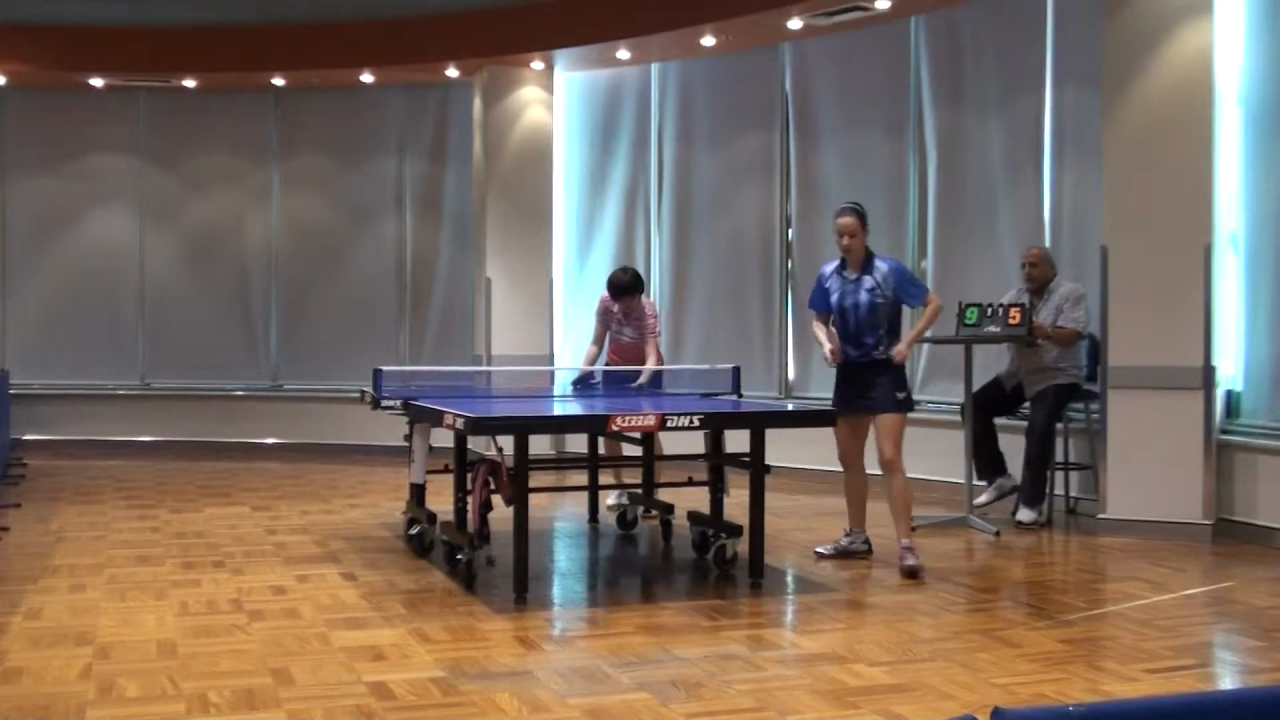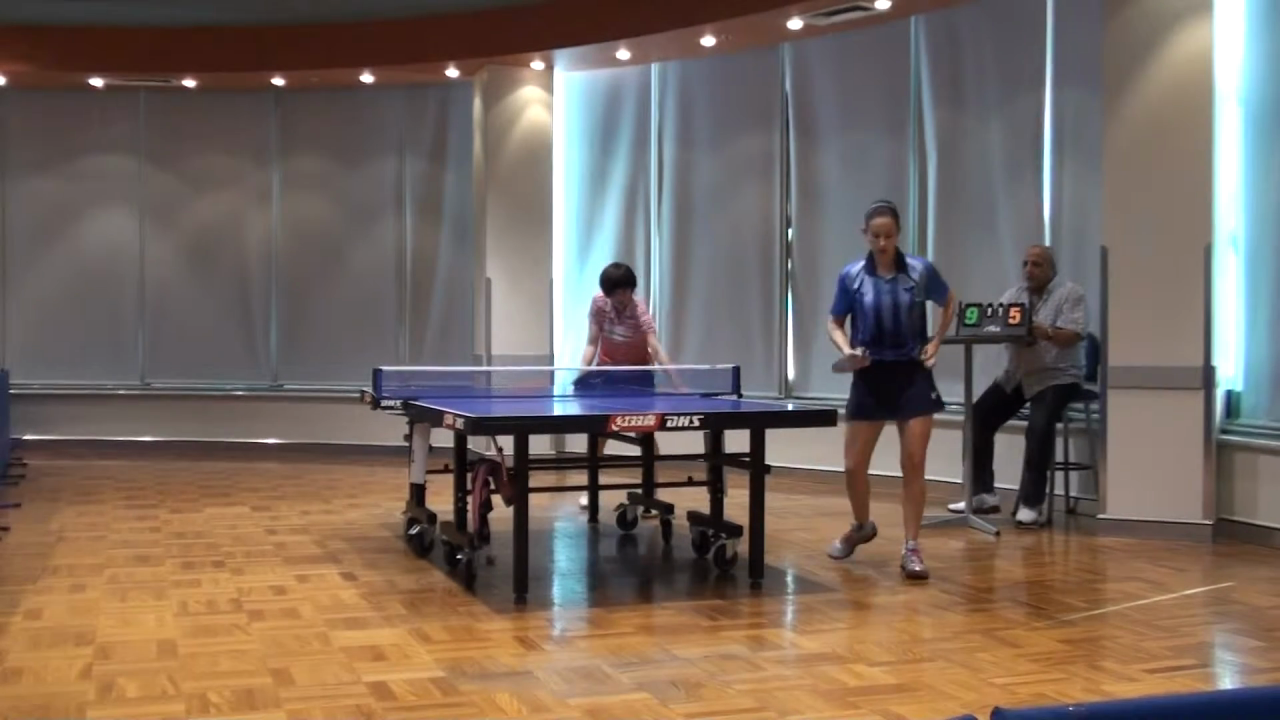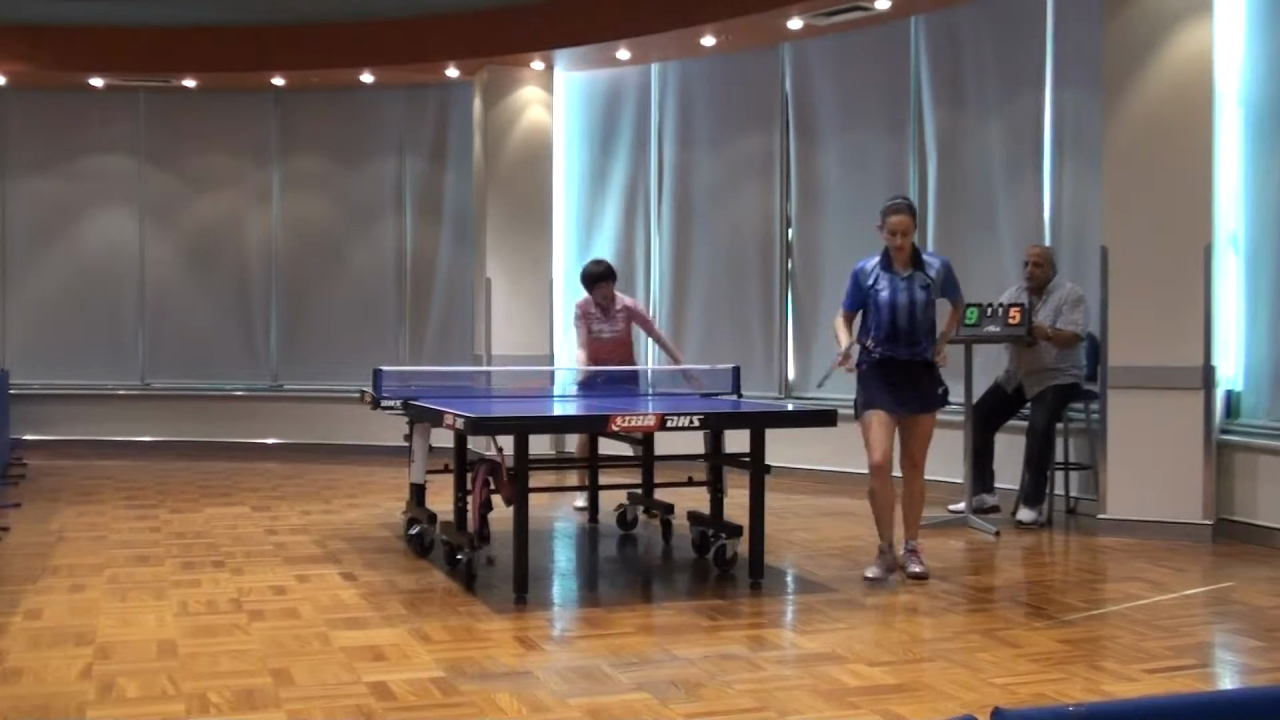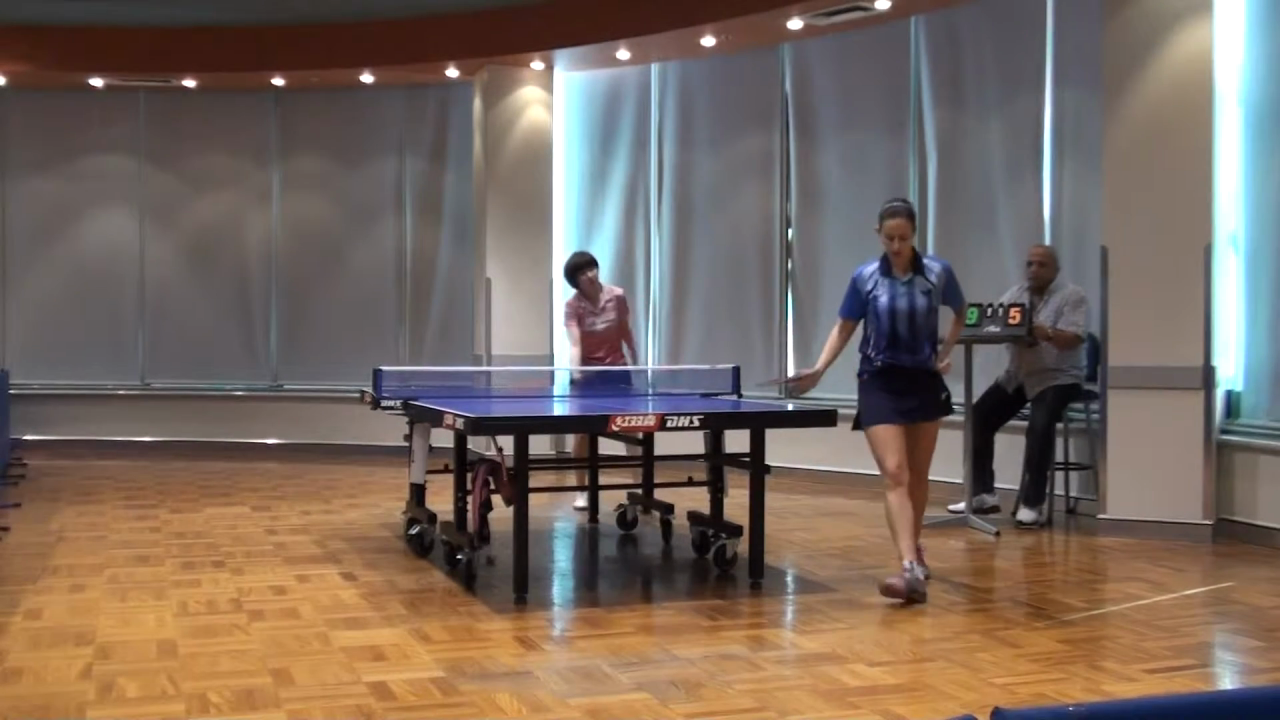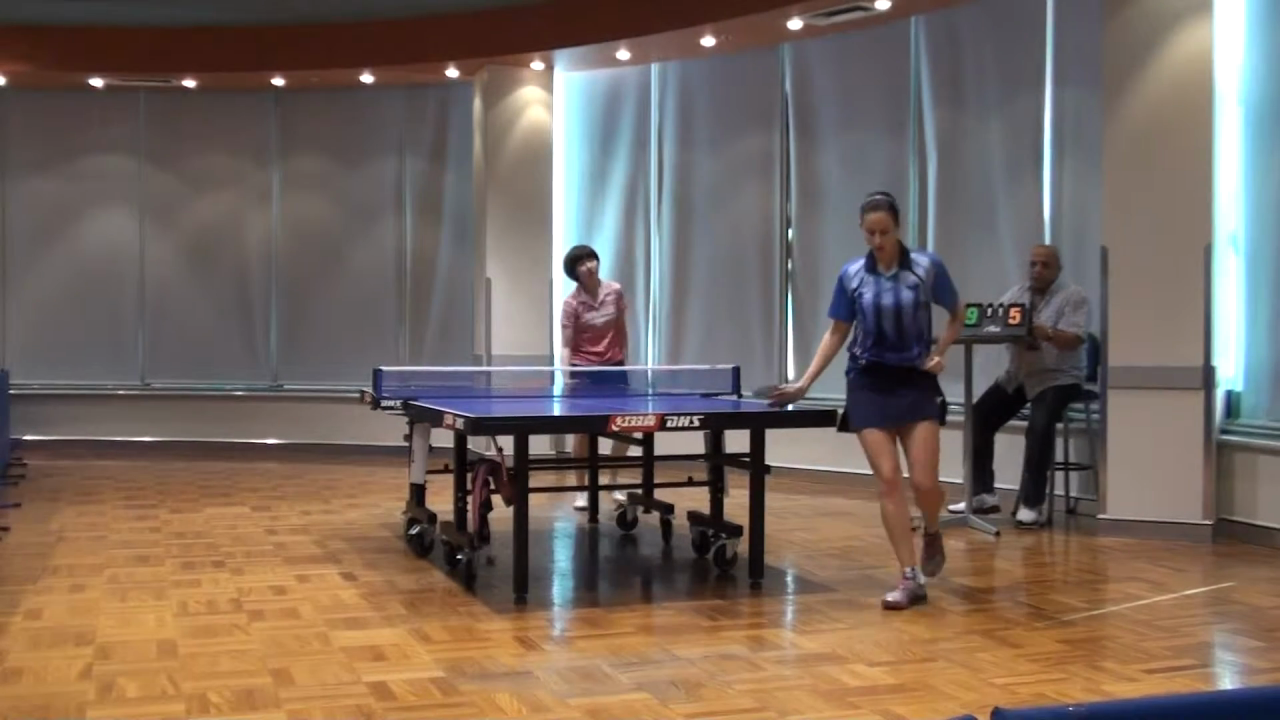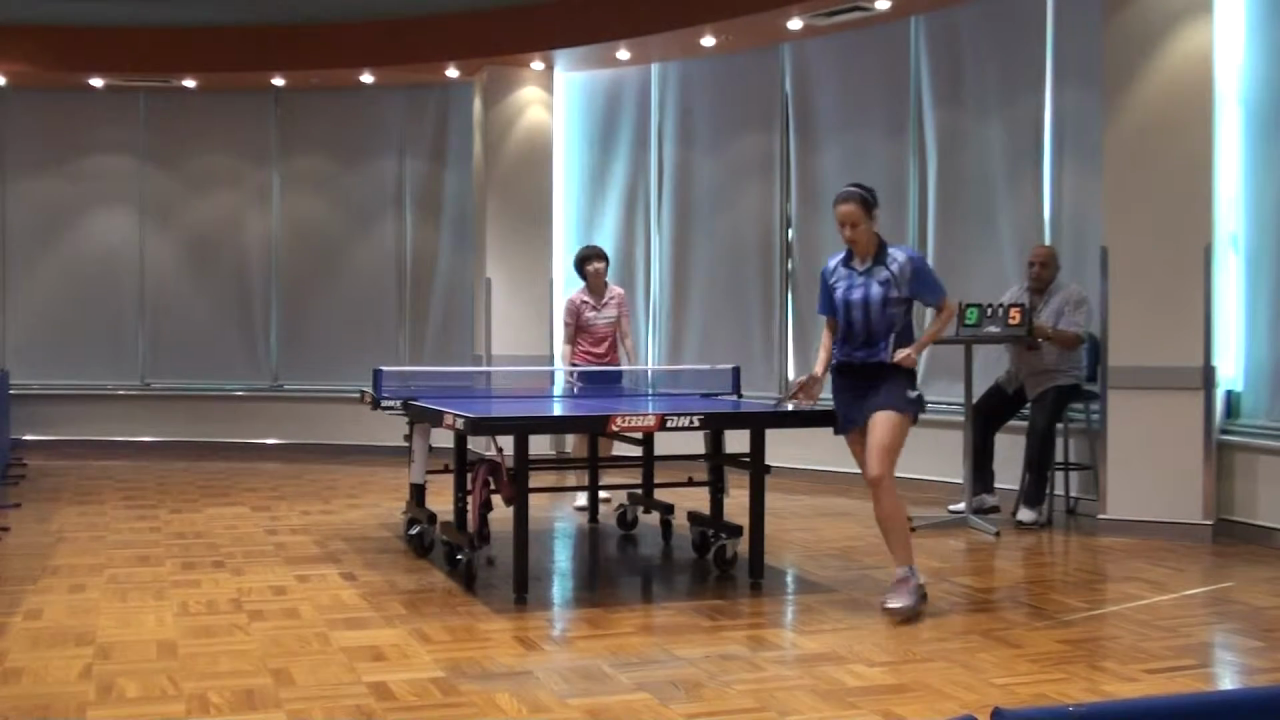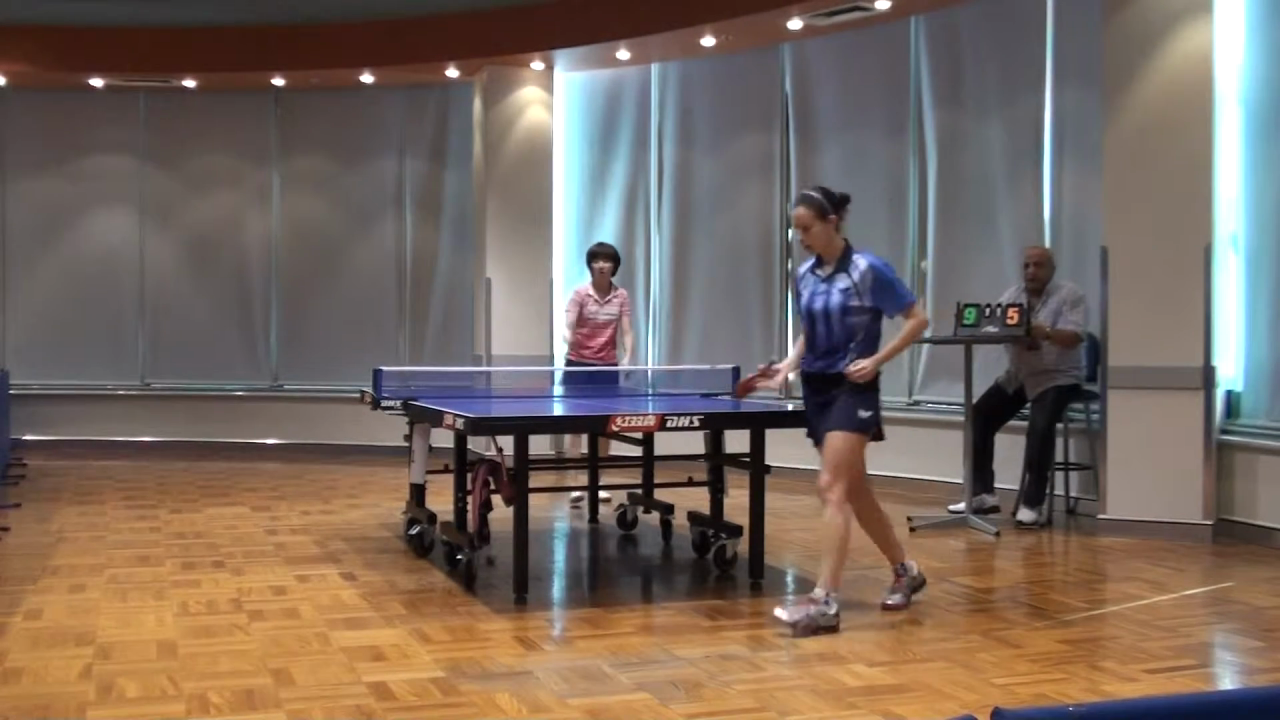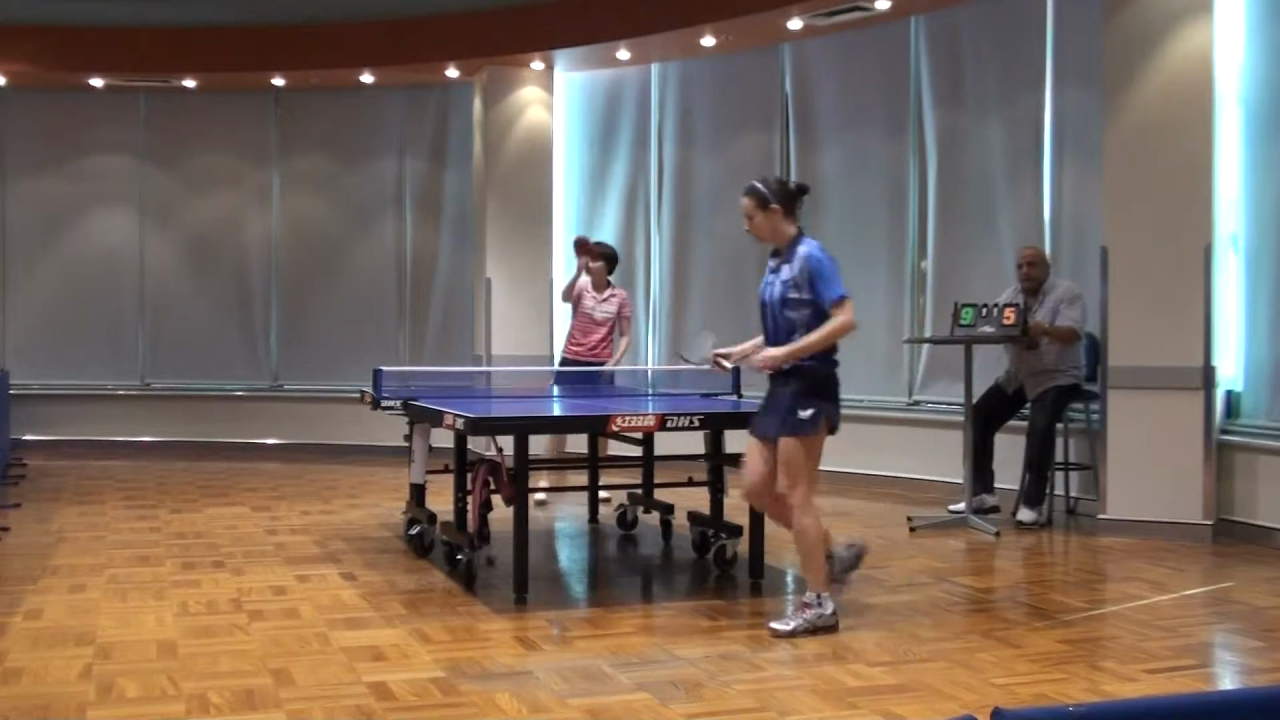
dt=0.2s
person 1, frame 1
left shoulder: (890, 271)
right shoulder: (828, 275)
left elbow: (933, 304)
right elbow: (819, 320)
left wrist: (907, 343)
right wrist: (827, 344)
left hip: (884, 373)
right hip: (849, 373)
left knee: (890, 459)
right knee: (849, 458)
left ankle: (906, 547)
right ankle: (856, 537)
person 1, frame 2
left shoulder: (921, 270)
right shoulder: (852, 276)
left elbow: (949, 303)
right elbow: (835, 324)
left wrist: (935, 342)
right wrist: (848, 350)
left hip: (912, 376)
right hip: (870, 378)
left knee: (913, 465)
right knee: (854, 465)
left ankle: (911, 549)
right ankle: (862, 526)
person 1, frame 3
left shoulder: (937, 268)
right shoulder: (865, 272)
left elbow: (957, 306)
right elbow: (843, 318)
left wrist: (942, 343)
right wrist: (846, 348)
left hip: (921, 374)
right hip: (878, 375)
left knee: (914, 465)
right knee: (879, 463)
left ankle: (910, 548)
right ankle: (885, 549)
person 1, frame 4
left shoulder: (939, 273)
right shoulder: (865, 278)
left elbow: (959, 314)
right elbow: (844, 329)
left wrist: (946, 351)
right wrist: (818, 370)
left hip: (925, 382)
right hip: (880, 383)
left knee: (918, 476)
right knee: (896, 475)
left ankle: (912, 546)
right ankle: (909, 571)
person 1, frame 5
left shoulder: (929, 268)
right shoulder: (852, 275)
left elbow: (956, 314)
right elbow: (836, 333)
left wrist: (940, 352)
right wrist: (804, 382)
left hip: (917, 383)
right hip: (869, 384)
left knee: (925, 482)
right knee: (888, 480)
left ankle: (932, 534)
right ankle: (911, 577)
person 1, frame 6
left shoulder: (906, 263)
right shoulder: (832, 270)
left elbow: (946, 309)
left wrist: (916, 348)
right wrist: (818, 372)
left hip: (891, 378)
right hip: (850, 382)
left knee: (878, 473)
right knee: (875, 482)
left ankle: (904, 577)
right ankle: (911, 576)
person 1, frame 7
left shoulder: (870, 269)
right shoulder: (804, 275)
left elbow: (918, 319)
left wrist: (877, 360)
right wrist: (787, 365)
left hip: (853, 392)
right hip: (817, 391)
left knee: (832, 490)
right knee: (855, 493)
left ankle: (824, 601)
right ankle: (906, 571)
person 1, frame 8
left shoulder: (812, 257)
right shoulder: (774, 264)
left elbow: (845, 320)
left wrist: (787, 353)
right wrist: (743, 351)
left hip: (807, 385)
right hip: (781, 388)
left knee: (796, 495)
right knee: (755, 487)
left ankle: (818, 605)
right ankle: (838, 554)
person 2, frame 1
left shoulder: (1071, 293)
right shoulder: (1015, 295)
left elbow: (1073, 335)
left wrist: (1047, 332)
left hip: (1057, 376)
right hip: (1018, 374)
left knee: (1039, 426)
right knee: (974, 407)
left ankle: (1031, 504)
right ankle: (999, 479)
person 2, frame 2
left shoulder: (1071, 293)
right shoulder: (1013, 294)
left elbow: (1072, 336)
left wrist: (1046, 333)
left hip: (1057, 377)
right hip: (1017, 376)
left knee: (1039, 426)
right knee: (978, 418)
left ankle: (1031, 504)
right ankle: (984, 496)
person 2, frame 3
left shoulder: (1071, 295)
right shoulder: (1013, 294)
left elbow: (1072, 337)
left wrist: (1046, 333)
left hip: (1057, 377)
right hip: (1017, 376)
left knee: (1039, 426)
right knee: (979, 418)
left ankle: (1031, 504)
right ankle: (983, 494)
person 2, frame 4
left shoulder: (1073, 295)
right shoulder: (1014, 293)
left elbow: (1073, 339)
left wrist: (1047, 334)
left hip: (1057, 377)
right hip: (1017, 375)
left knee: (1040, 426)
right knee: (979, 417)
left ankle: (1032, 504)
right ankle: (983, 494)
person 2, frame 5
left shoulder: (1074, 296)
right shoulder: (1015, 293)
left elbow: (1074, 340)
left wrist: (1048, 334)
left hip: (1058, 378)
right hip: (1017, 376)
left knee: (1039, 427)
right knee: (978, 417)
left ankle: (1032, 504)
right ankle: (983, 494)
person 2, frame 6
left shoulder: (1073, 296)
right shoulder: (1014, 294)
left elbow: (1074, 340)
left wrist: (1047, 333)
left hip: (1058, 378)
right hip: (1018, 376)
left knee: (1040, 427)
right knee: (979, 417)
left ankle: (1032, 504)
right ankle: (983, 494)
person 2, frame 7
left shoulder: (1070, 294)
right shoulder: (1012, 294)
left elbow: (1073, 338)
left wrist: (1046, 332)
left hip: (1057, 378)
right hip: (1017, 376)
left knee: (1040, 427)
right knee: (978, 417)
left ankle: (1032, 504)
right ankle: (983, 494)
person 2, frame 8
left shoulder: (1067, 293)
right shoulder: (1010, 295)
left elbow: (1071, 334)
left wrist: (1045, 329)
left hip: (1057, 378)
right hip: (1017, 376)
left knee: (1040, 427)
right knee: (978, 417)
left ankle: (1032, 504)
right ankle: (983, 494)
person 3, frame 1
left shoulder: (648, 312)
right shoulder: (605, 303)
left elbow: (652, 358)
right elbow: (597, 344)
left wrist: (642, 382)
right wrist: (584, 372)
left hip: (645, 373)
right hip: (615, 369)
right ankle: (619, 487)
person 3, frame 2
left shoulder: (640, 311)
right shoulder: (598, 304)
left elbow: (657, 349)
right elbow: (592, 344)
right wrist: (583, 371)
left hip: (639, 374)
right hip: (607, 372)
person 3, frame 3
left shoulder: (628, 306)
right shoulder: (582, 308)
left elbow: (658, 337)
right elbow: (582, 348)
left wrist: (682, 365)
right wrist: (582, 372)
left hip: (624, 374)
right hip: (595, 374)
right knee: (586, 433)
right ankle: (583, 490)
person 3, frame 4
left shoulder: (616, 296)
right shoulder: (573, 306)
left elbow: (626, 333)
right elbow: (575, 346)
left wrist: (637, 364)
right wrist: (577, 372)
left hip: (617, 370)
right hip: (588, 373)
right knee: (584, 432)
right ankle: (582, 490)
person 3, frame 5
left shoulder: (615, 291)
right shoulder: (571, 303)
left elbow: (621, 330)
right elbow: (567, 345)
left wrist: (626, 361)
right wrist: (565, 374)
left hip: (614, 367)
right hip: (584, 370)
right knee: (584, 430)
left ankle: (613, 481)
right ankle: (582, 490)
person 3, frame 6
left shoulder: (619, 296)
right shoulder: (575, 301)
left elbow: (625, 335)
right elbow: (568, 342)
left wrist: (634, 366)
right wrist: (567, 372)
left hip: (611, 369)
right hip: (584, 369)
right ankle: (582, 489)
person 3, frame 7
left shoulder: (622, 296)
right shoulder: (580, 294)
left elbow: (626, 332)
right elbow: (568, 328)
left wrist: (627, 358)
right wrist: (570, 339)
left hip: (607, 367)
right hip: (579, 365)
person 3, frame 8
left shoulder: (621, 297)
right shoulder: (579, 289)
left elbow: (625, 336)
right elbow: (565, 296)
left wrist: (614, 361)
right wrist: (579, 271)
left hip: (601, 367)
right hip: (572, 363)
right ankle: (544, 482)
